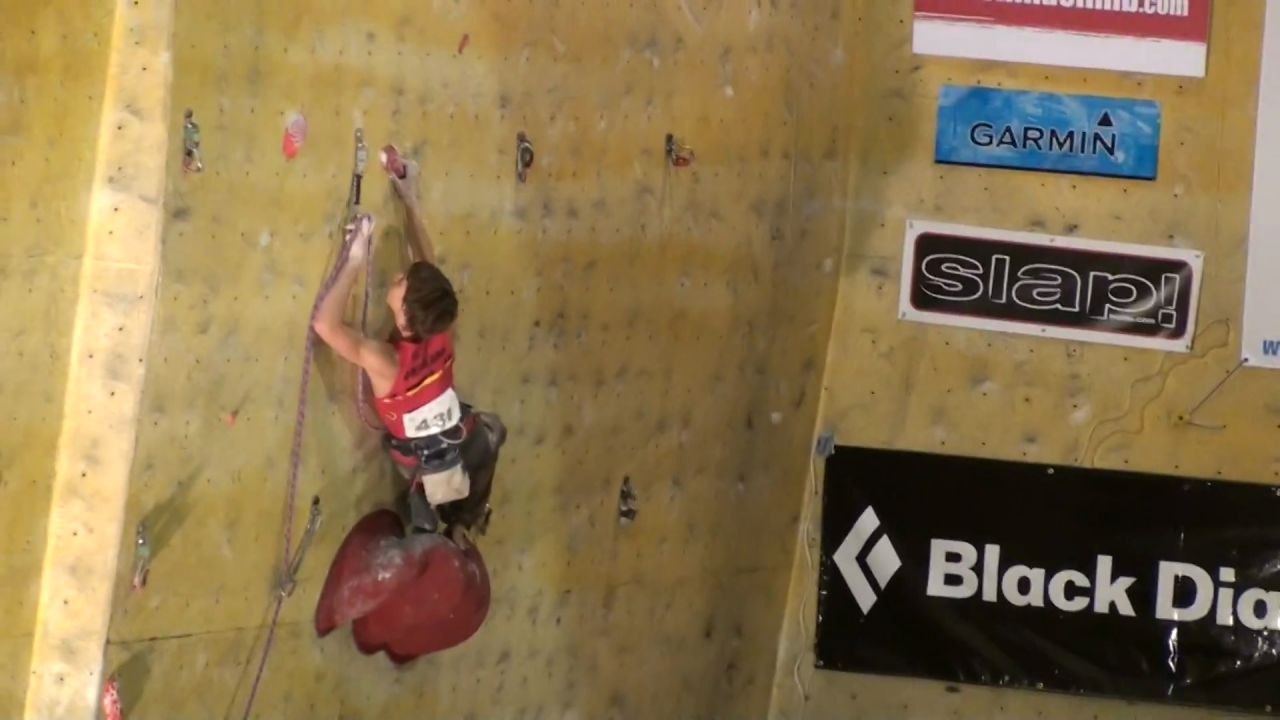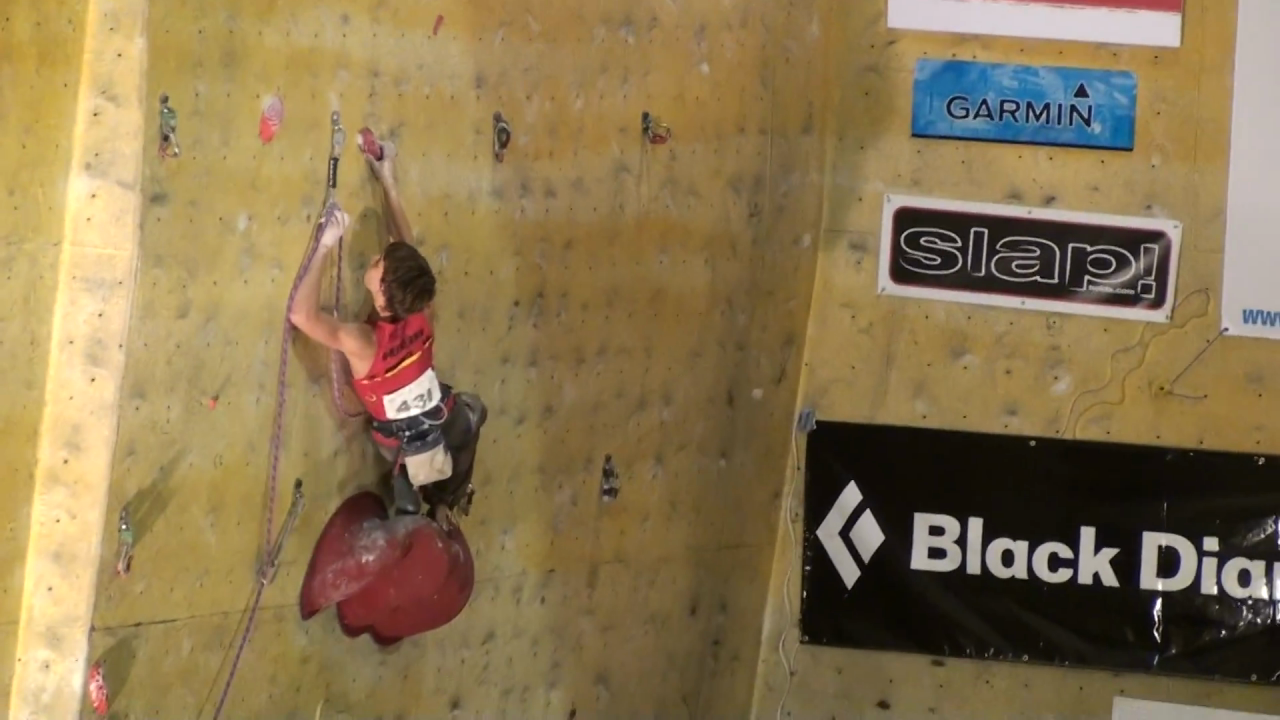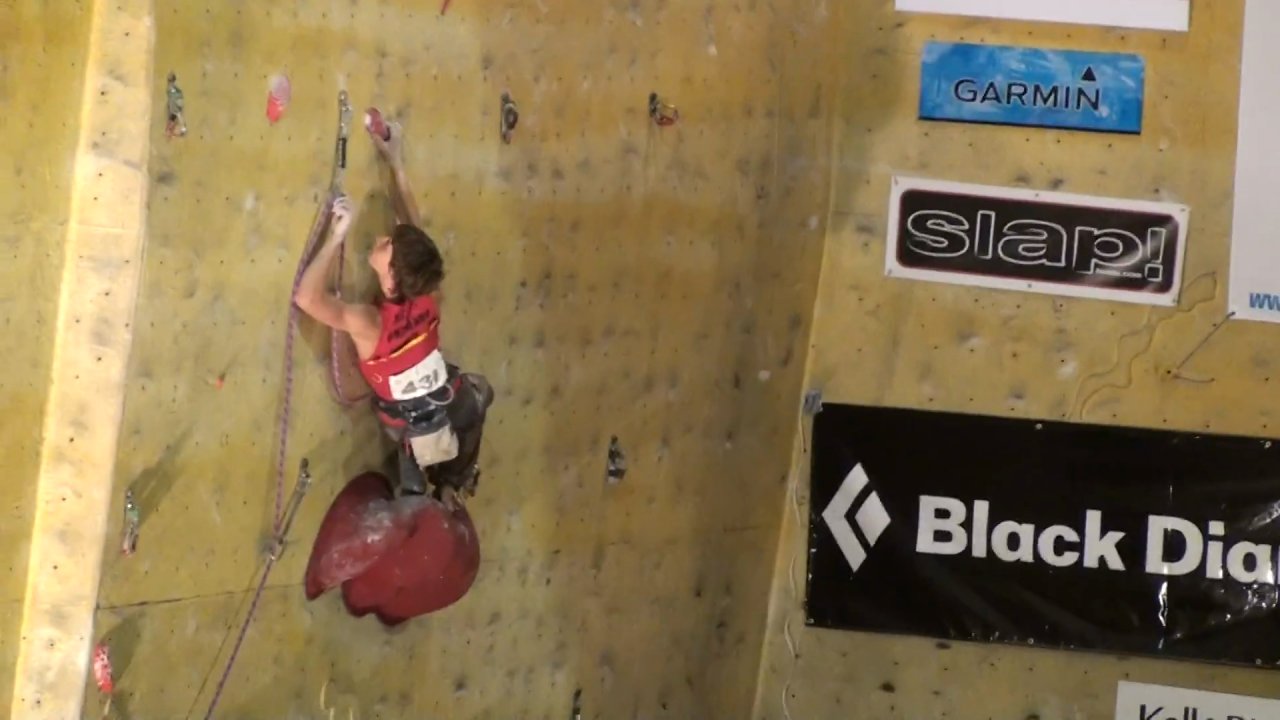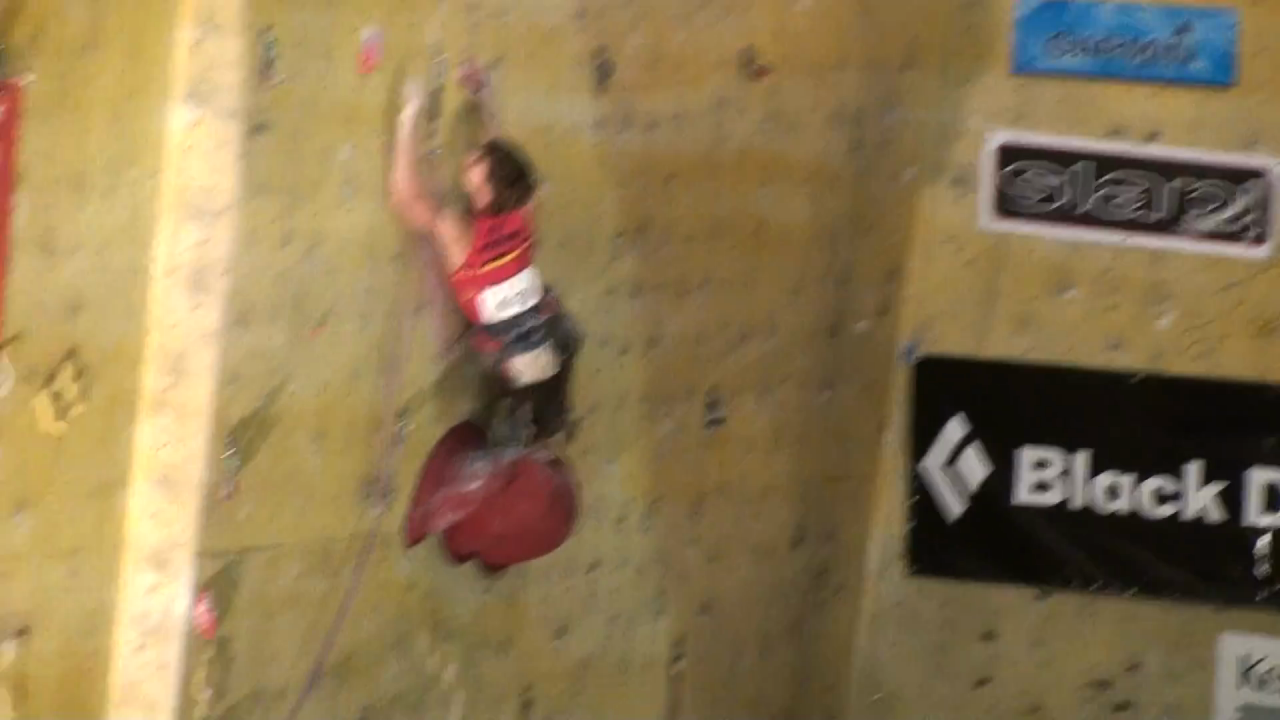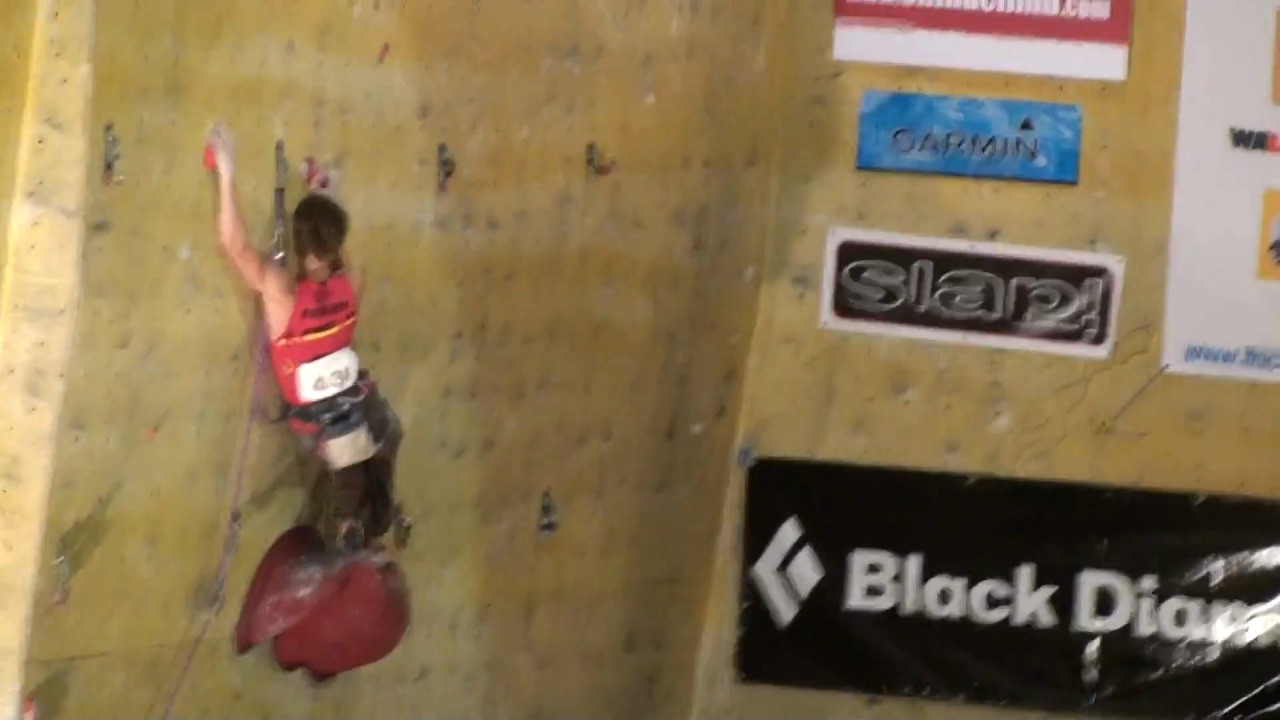
dt=0.7s
person 1, frame 1
left shoulder: (385, 362)
right shoulder: (442, 334)
left elbow: (325, 324)
right elbow: (426, 264)
left wrist: (356, 259)
right wrist: (410, 200)
left hip: (429, 470)
right hip: (466, 448)
right knee: (492, 427)
right ankle: (464, 520)
person 1, frame 2
left shoulder: (363, 343)
right shoulder: (421, 314)
left elbow: (301, 314)
right elbow: (406, 247)
left wrist: (325, 245)
right wrist: (387, 182)
left hip: (409, 449)
right hip: (448, 427)
right knee: (473, 407)
right ankle: (446, 500)
person 1, frame 3
left shoulder: (368, 323)
right shoulder: (427, 295)
left elbow: (306, 297)
right elbow: (413, 227)
left wrist: (337, 235)
right wrist: (395, 162)
left hip: (415, 431)
right hip: (456, 409)
right knee: (480, 389)
right ankle: (454, 482)
person 1, frame 4
left shoulder: (457, 228)
right shoulder: (522, 213)
left elbow: (402, 195)
right elbow: (502, 158)
left wrist: (408, 119)
right wrist: (482, 109)
left hip: (512, 349)
right hip: (552, 331)
right ankle: (548, 428)
person 1, frame 5
left shoulder: (280, 291)
right shoulder: (350, 284)
left elbow: (235, 245)
right elbow: (336, 255)
left wrist: (226, 174)
right wrist: (318, 195)
left hip: (323, 427)
right hip: (366, 413)
left ankle: (350, 523)
right ankle: (376, 524)
